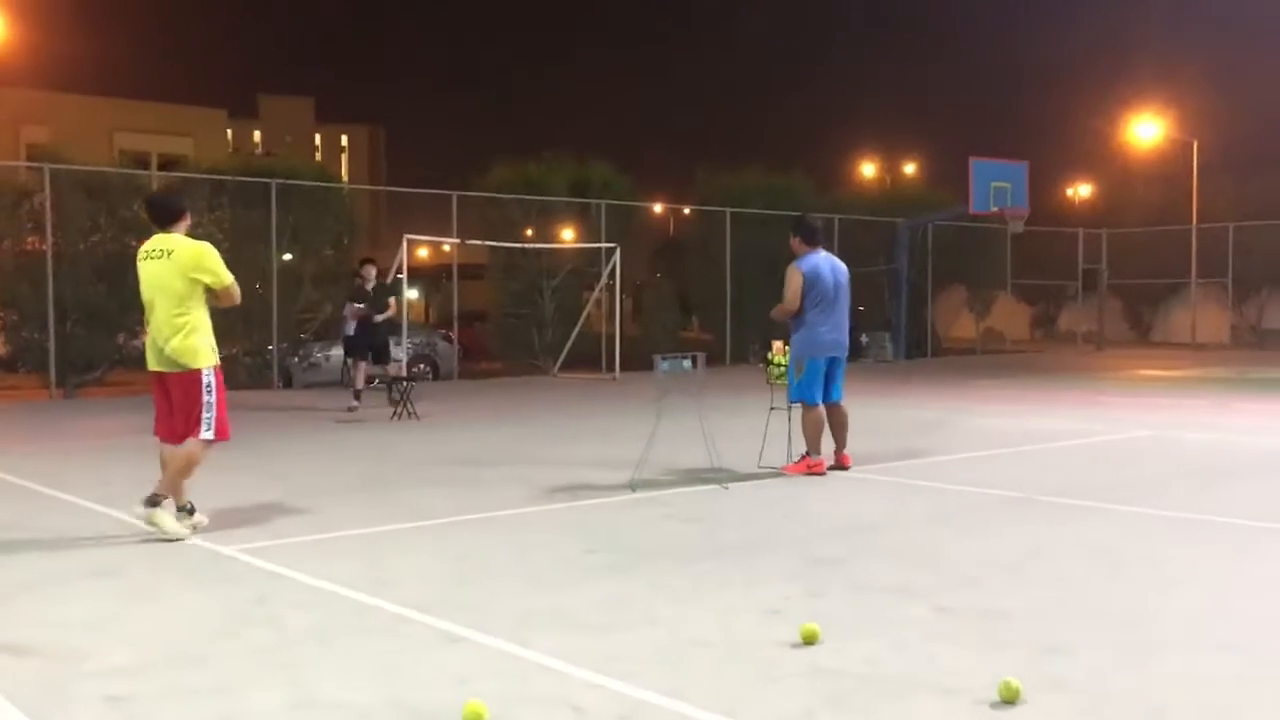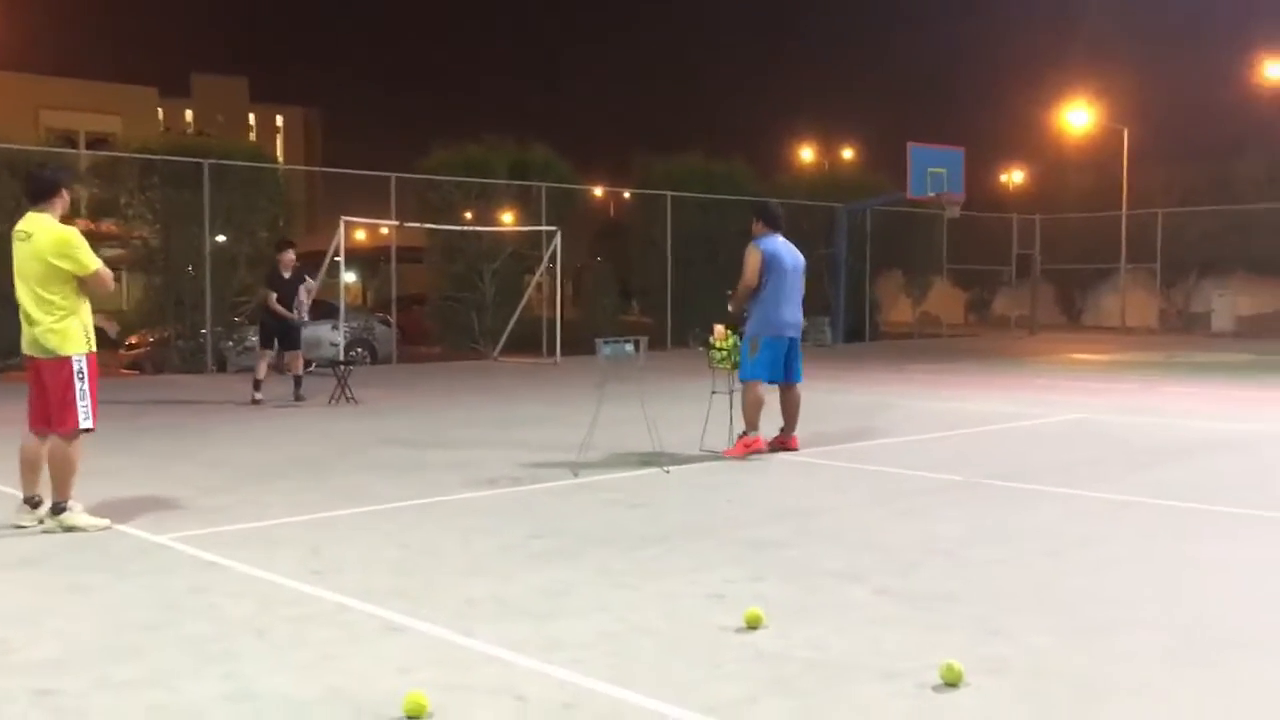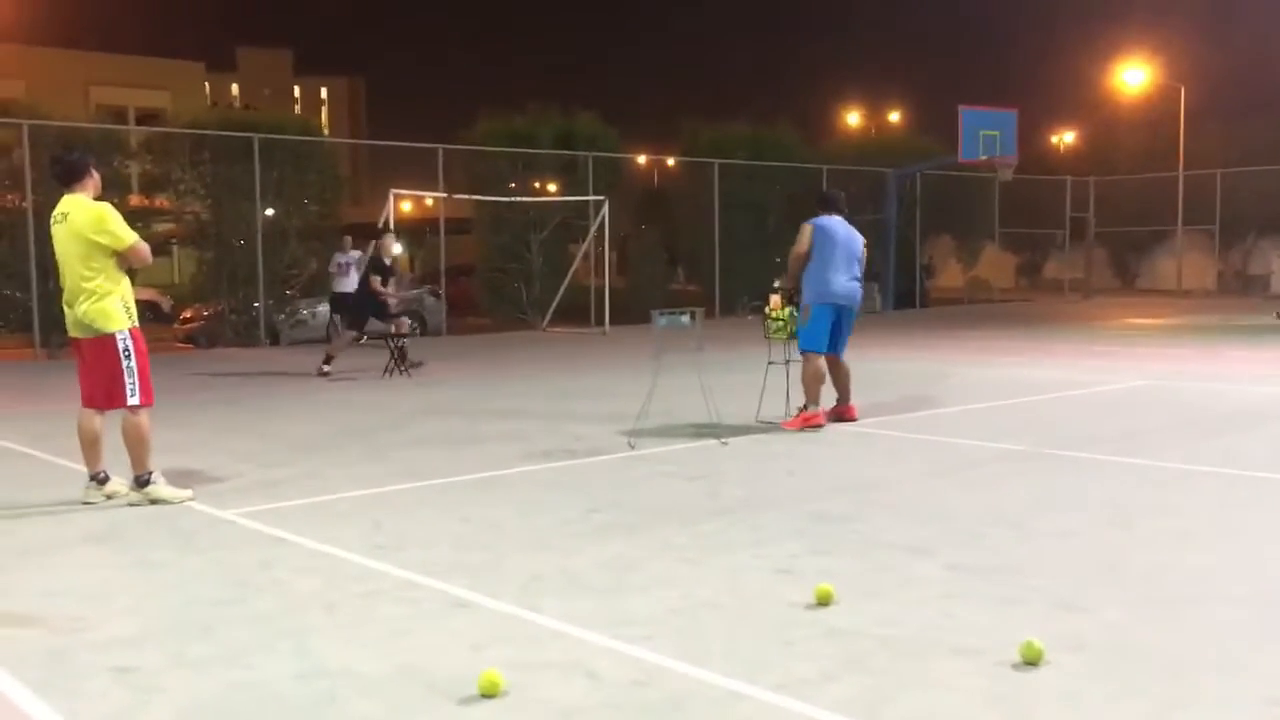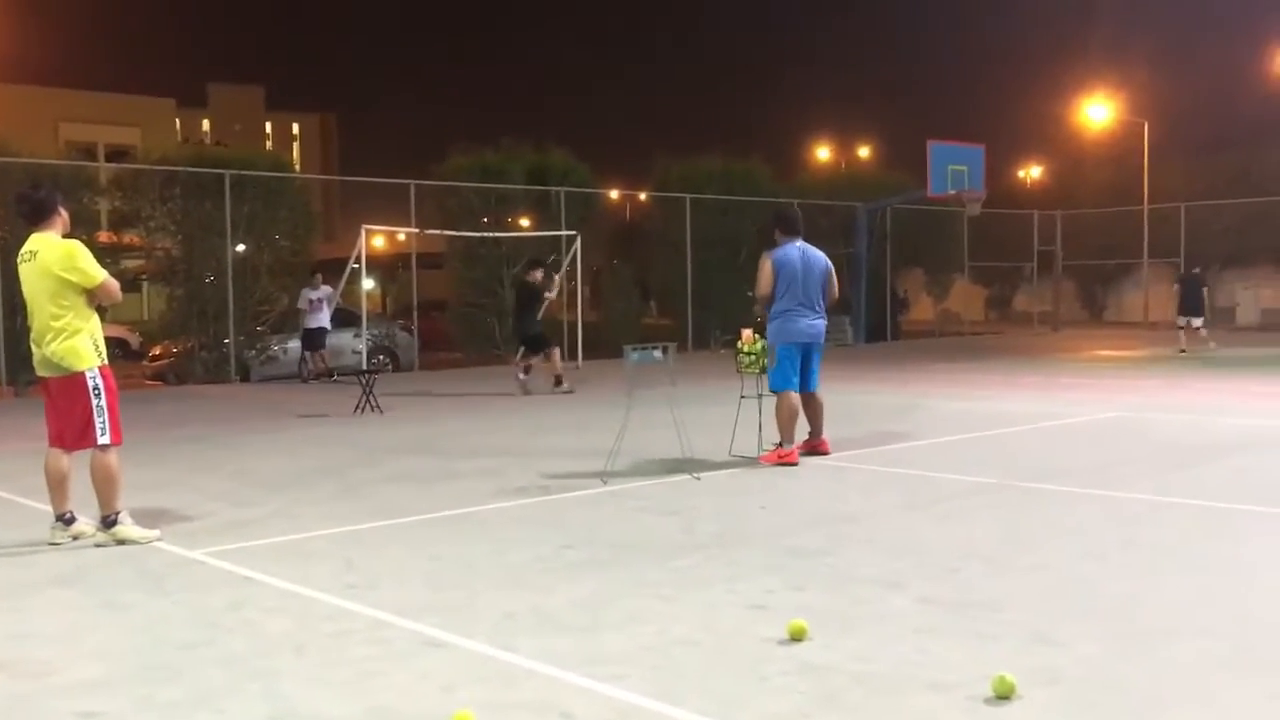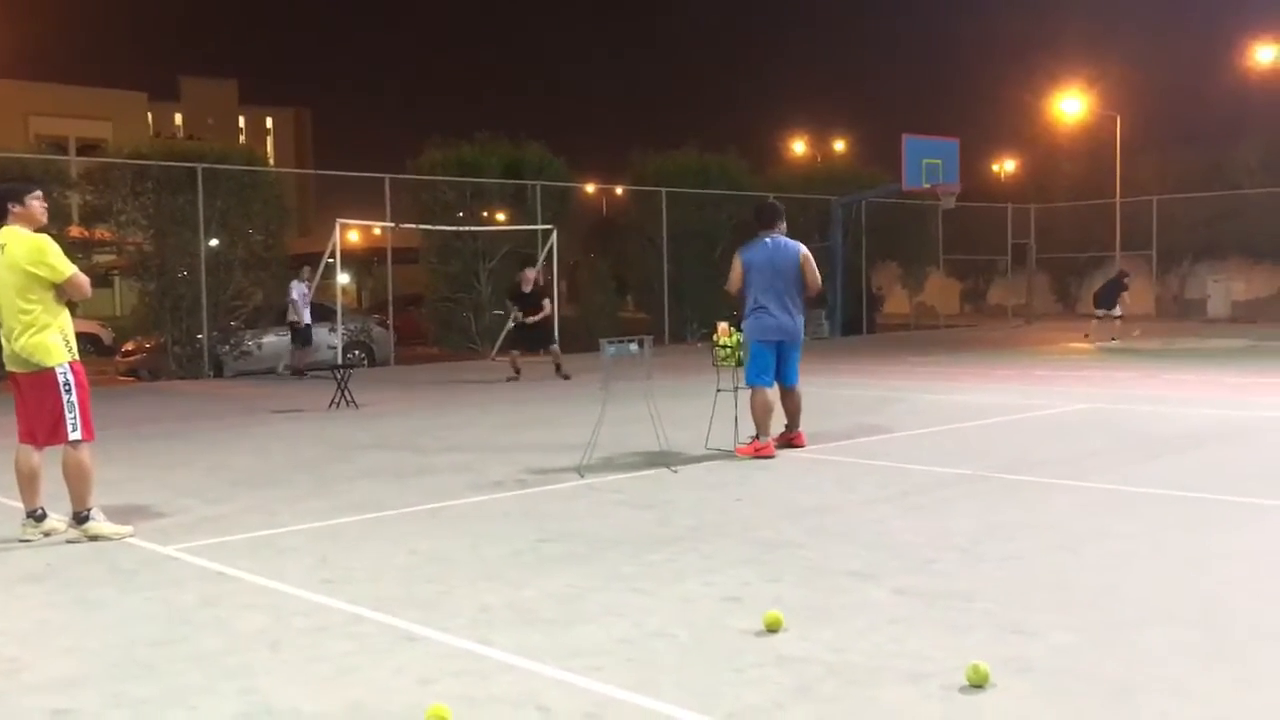
dt=1s
person 1, frame 1
left shoulder: (144, 253)
right shoulder: (198, 251)
right elbow: (233, 297)
left wrist: (197, 294)
left hip: (158, 357)
right hip: (193, 356)
left knee: (170, 437)
right knee: (202, 436)
left ankle: (183, 510)
right ankle: (158, 502)
person 1, frame 2
left shoulder: (23, 231)
right shoulder: (63, 236)
right elbow: (105, 283)
left wrist: (76, 275)
right wrist: (90, 273)
left hip: (37, 341)
right hip: (68, 343)
left knee: (39, 428)
right knee: (69, 429)
left ankle: (31, 504)
right ankle: (62, 509)
person 1, frame 3
left shoulder: (60, 215)
right shoulder: (98, 212)
right elbow: (142, 256)
right wrist: (125, 250)
left hip: (81, 319)
right hip: (111, 319)
left knee: (92, 404)
right knee: (135, 402)
left ankle: (97, 480)
right ankle: (144, 481)
person 1, frame 4
left shoulder: (27, 254)
right shoulder: (68, 249)
right elbow: (113, 293)
right wrist: (94, 288)
left hip: (49, 358)
right hip: (80, 357)
left knee: (59, 444)
right knee: (105, 442)
left ankle: (64, 521)
right ankle: (112, 522)
person 1, frame 5
right shoulder: (36, 243)
right elbow: (82, 289)
left wrist: (56, 287)
right wrist: (64, 283)
right hip: (51, 353)
left knee: (30, 440)
right knee: (77, 438)
left ankle: (34, 518)
right ankle: (85, 518)
person 2, frame 1
left shoulder: (799, 268)
right shoulder: (839, 265)
left elbow: (790, 306)
left wrist: (774, 314)
left hip: (810, 344)
right hip: (837, 342)
left knee: (810, 402)
right knee: (833, 400)
left ankle: (814, 459)
right ankle: (841, 454)
person 2, frame 2
left shoulder: (758, 247)
right shoulder: (796, 253)
left elbow: (749, 282)
left wrist: (735, 304)
left hip: (765, 324)
right hip: (793, 323)
left knee: (753, 379)
right knee: (789, 382)
left ankle: (751, 437)
right ankle: (788, 437)
person 2, frame 3
left shoulder: (813, 225)
right shoulder: (857, 238)
left elbow: (800, 252)
left wrist: (791, 278)
left hip: (820, 295)
right hip: (850, 298)
left knee: (813, 352)
right knee: (834, 353)
left ankle: (812, 411)
right ankle: (845, 406)
person 2, frame 4
left shoulder: (772, 257)
right shoulder: (821, 257)
left elbow: (763, 292)
right elbow: (833, 295)
left wrist: (764, 307)
left hip: (785, 329)
right hip: (814, 329)
left knee: (786, 389)
right knee: (809, 388)
left ankle: (787, 449)
right ankle: (817, 440)
person 2, frame 5
left shoulder: (744, 254)
right shoulder: (799, 250)
left elbow: (733, 288)
right elbow: (815, 286)
left hip: (759, 326)
right hip: (791, 325)
left knee: (760, 384)
right knee: (789, 383)
left ankle: (763, 442)
right ankle: (793, 433)
